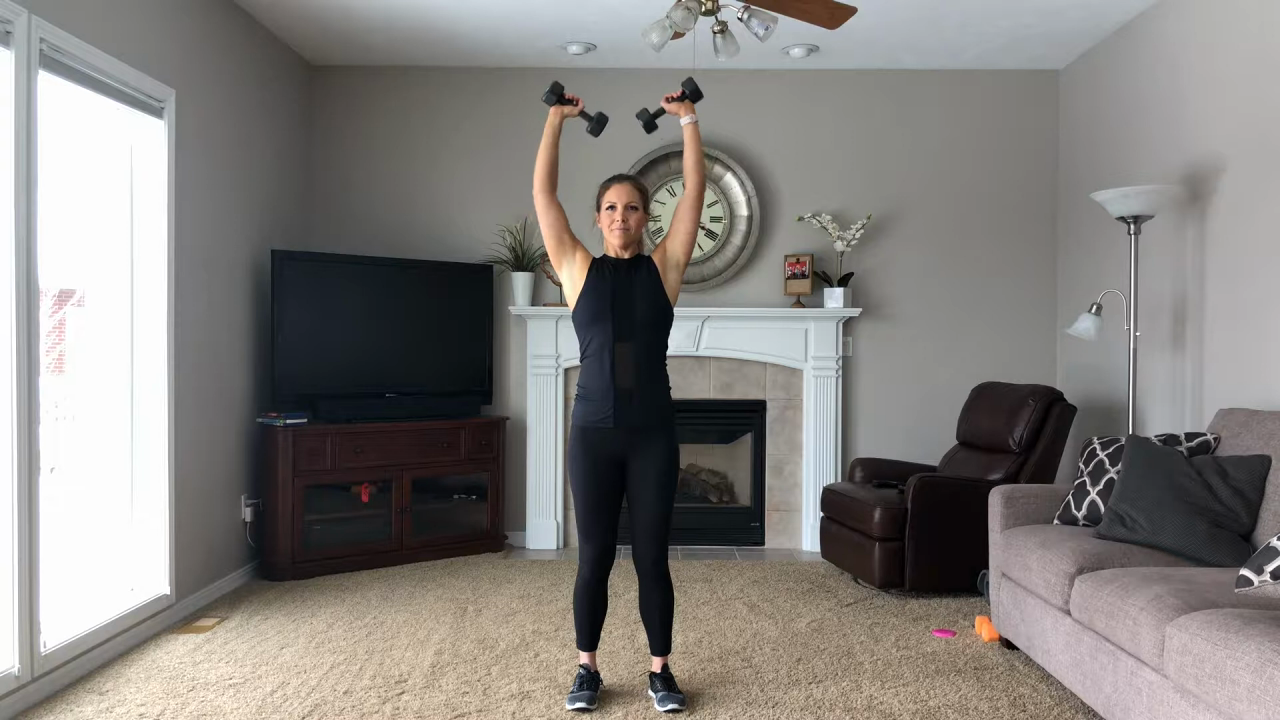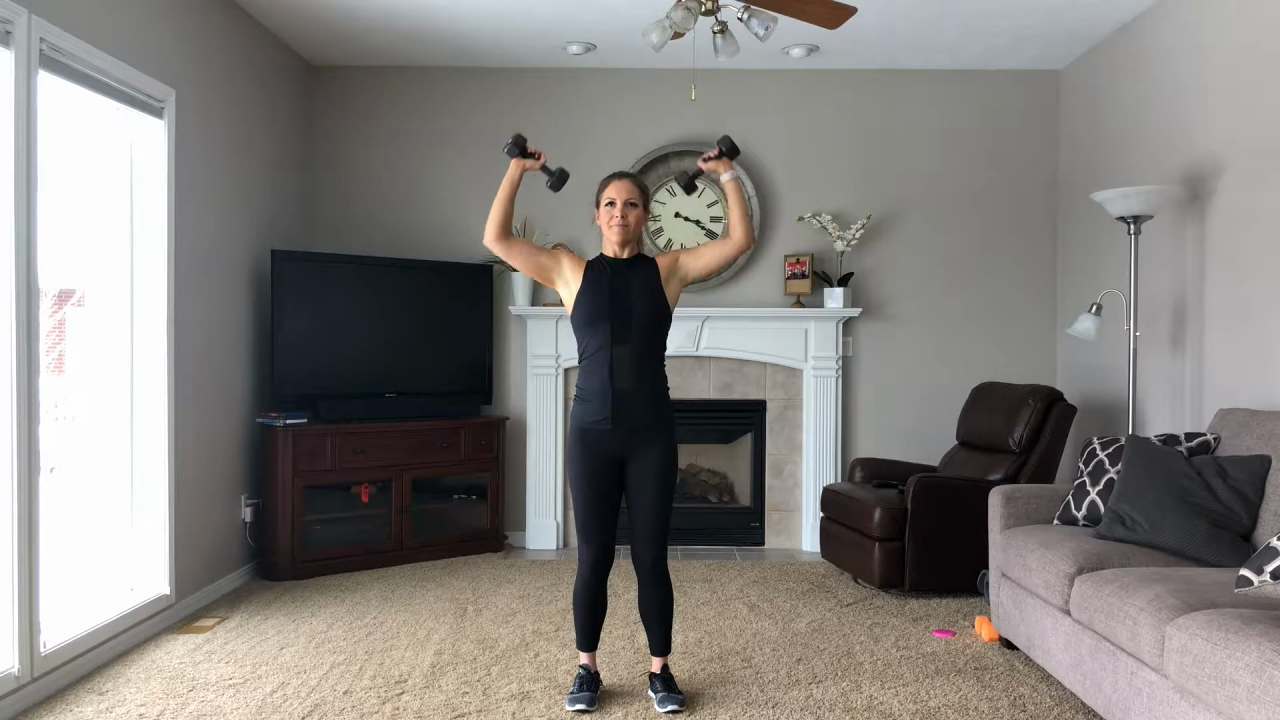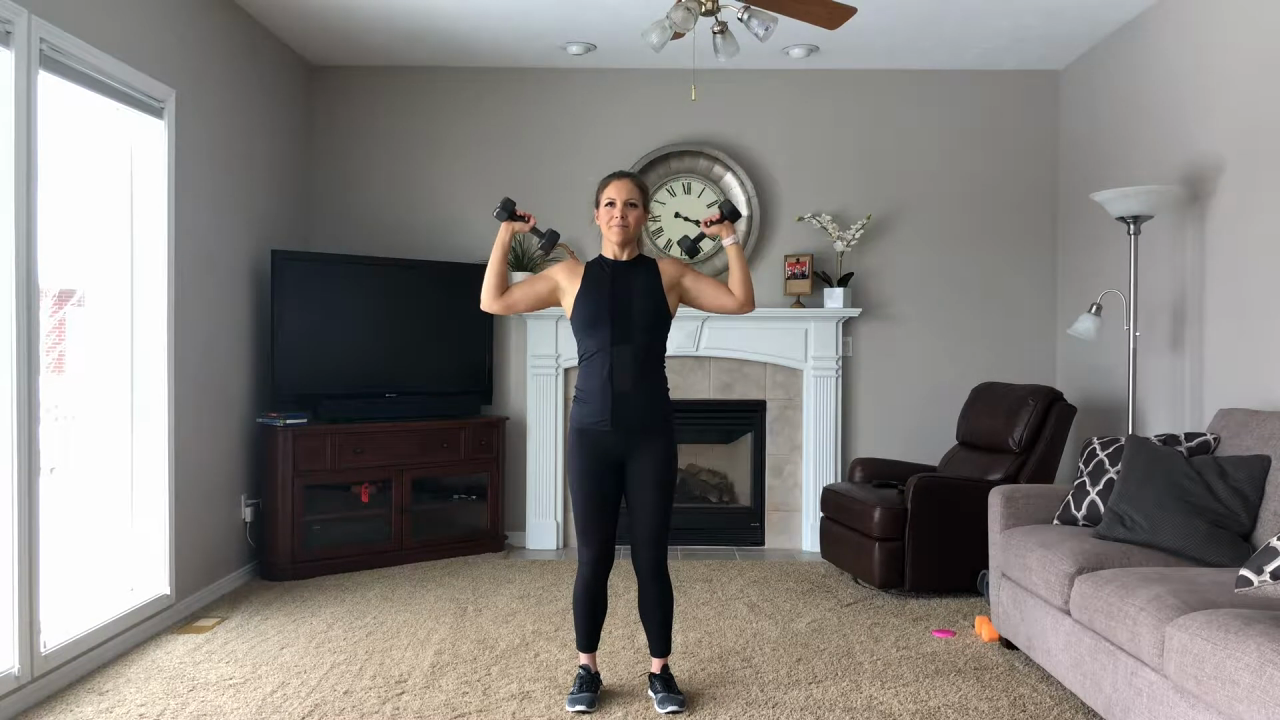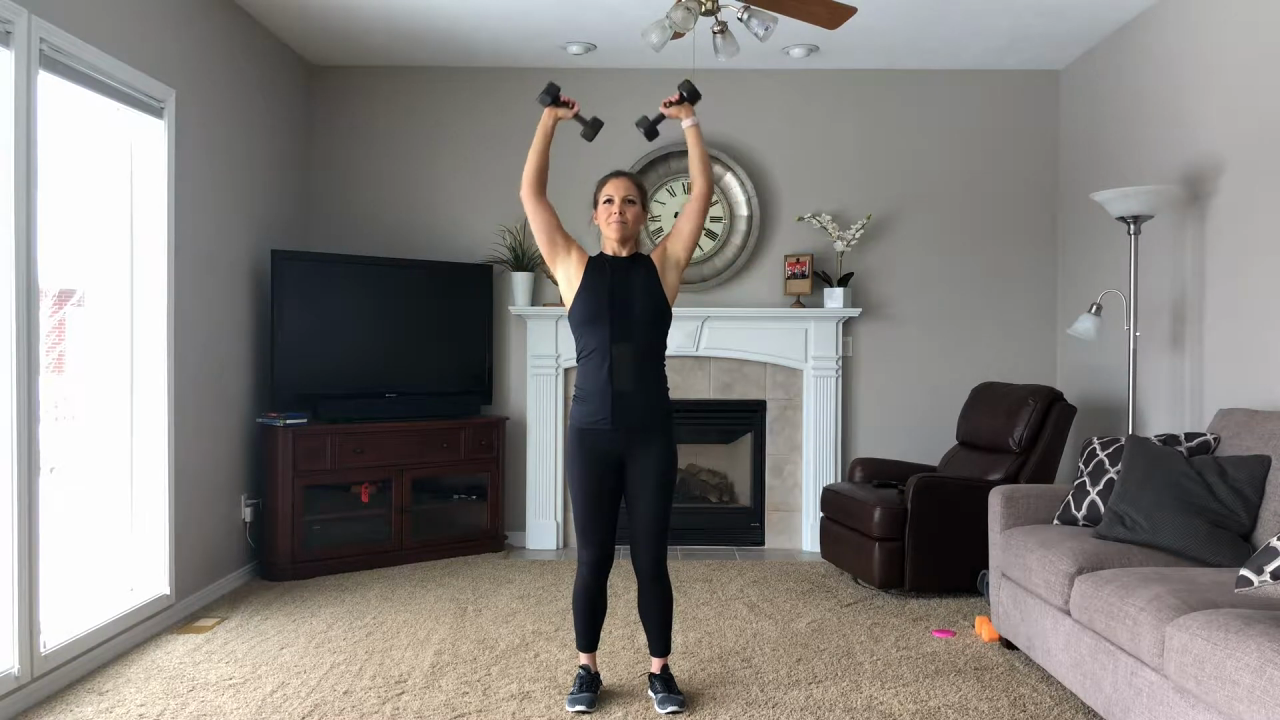
dt=0.7s
person 1, frame 1
left shoulder: (663, 268)
right shoulder: (578, 268)
left elbow: (694, 189)
right elbow: (542, 191)
left wrist: (688, 120)
right wrist: (556, 120)
left hip: (652, 435)
right hip: (594, 434)
left knee: (651, 558)
right knee: (594, 558)
right ankle: (587, 668)
person 1, frame 2
left shoulder: (666, 269)
right shoulder: (571, 270)
left elbow: (740, 240)
right elbow: (496, 239)
left wrist: (726, 174)
right wrist: (517, 171)
left hip: (651, 435)
right hip: (592, 435)
left knee: (651, 558)
right knee: (593, 558)
left ankle: (660, 670)
right ankle: (587, 670)
person 1, frame 3
left shoulder: (668, 273)
right shoulder: (569, 274)
left elbow: (741, 301)
right elbow: (492, 302)
left wrist: (729, 238)
right wrist: (505, 234)
left hip: (651, 434)
right hip: (591, 433)
left knee: (651, 559)
right knee: (593, 559)
left ankle: (660, 670)
right ankle: (587, 669)
person 1, frame 4
left shoulder: (662, 266)
right shoulder: (573, 266)
left elbow: (701, 190)
right elbow: (531, 191)
left wrist: (688, 123)
right wrist: (550, 121)
left hip: (651, 434)
right hip: (591, 433)
left knee: (651, 559)
right knee: (593, 558)
right ankle: (587, 669)
